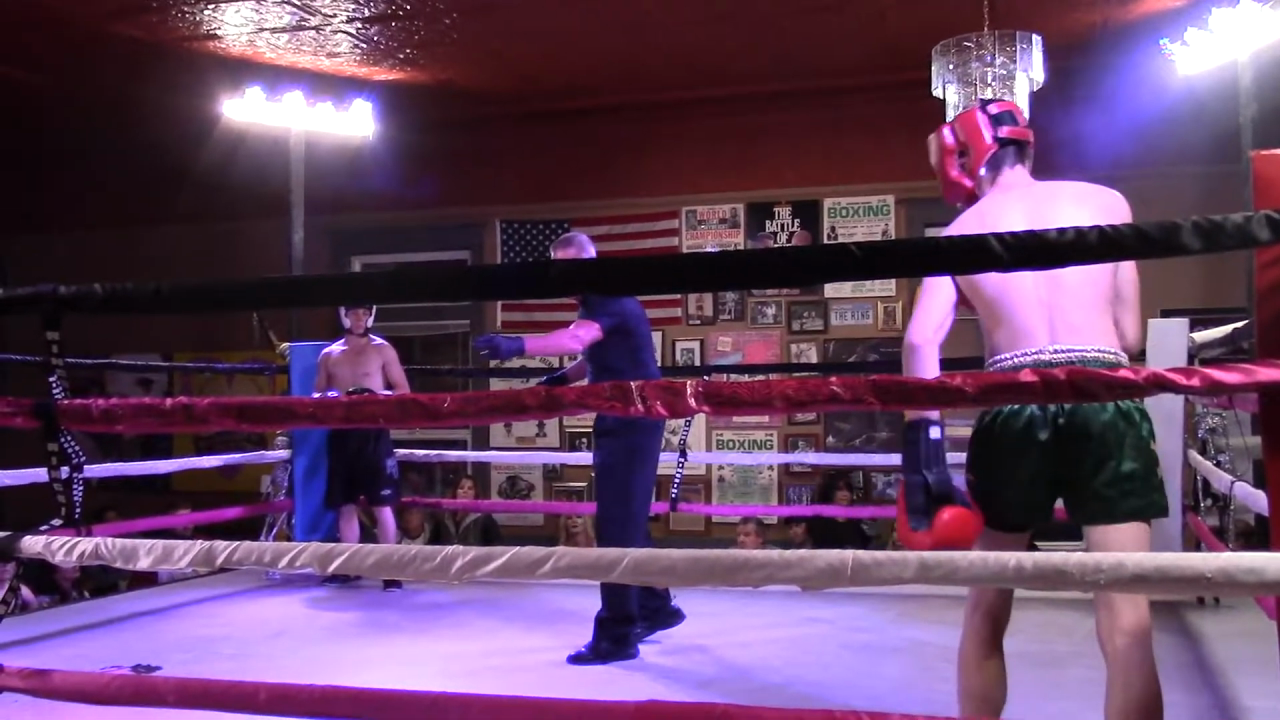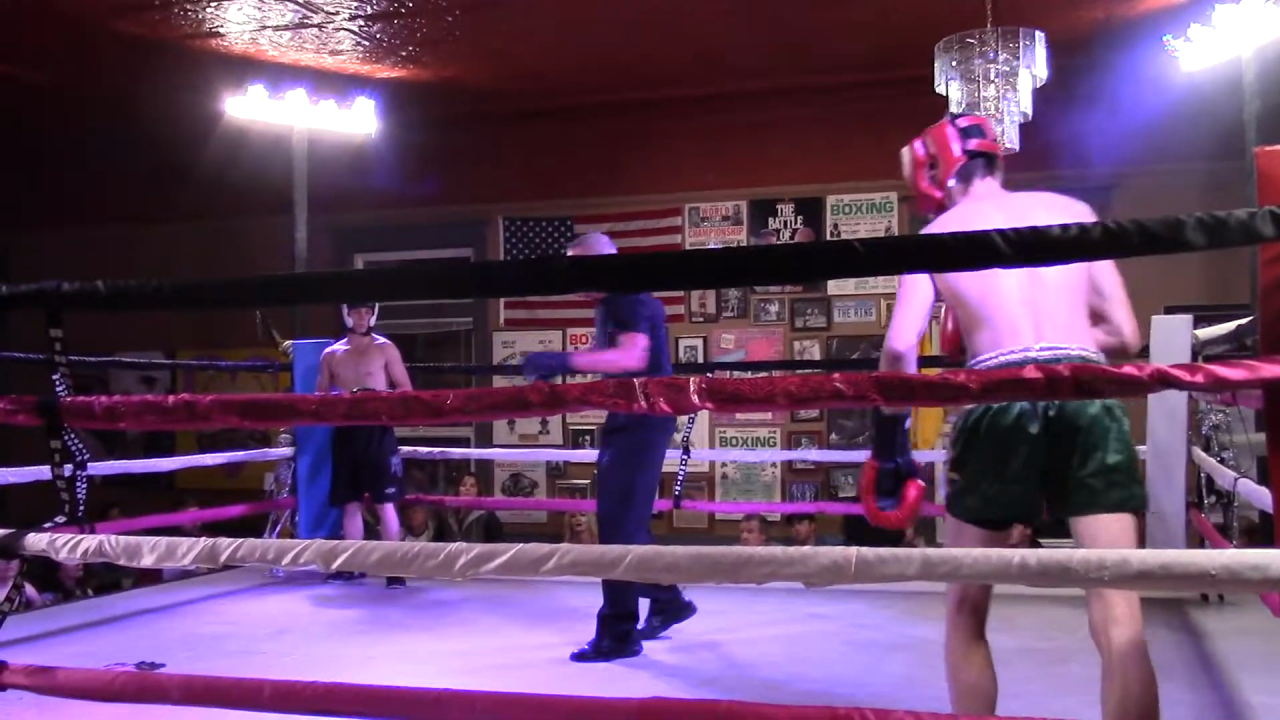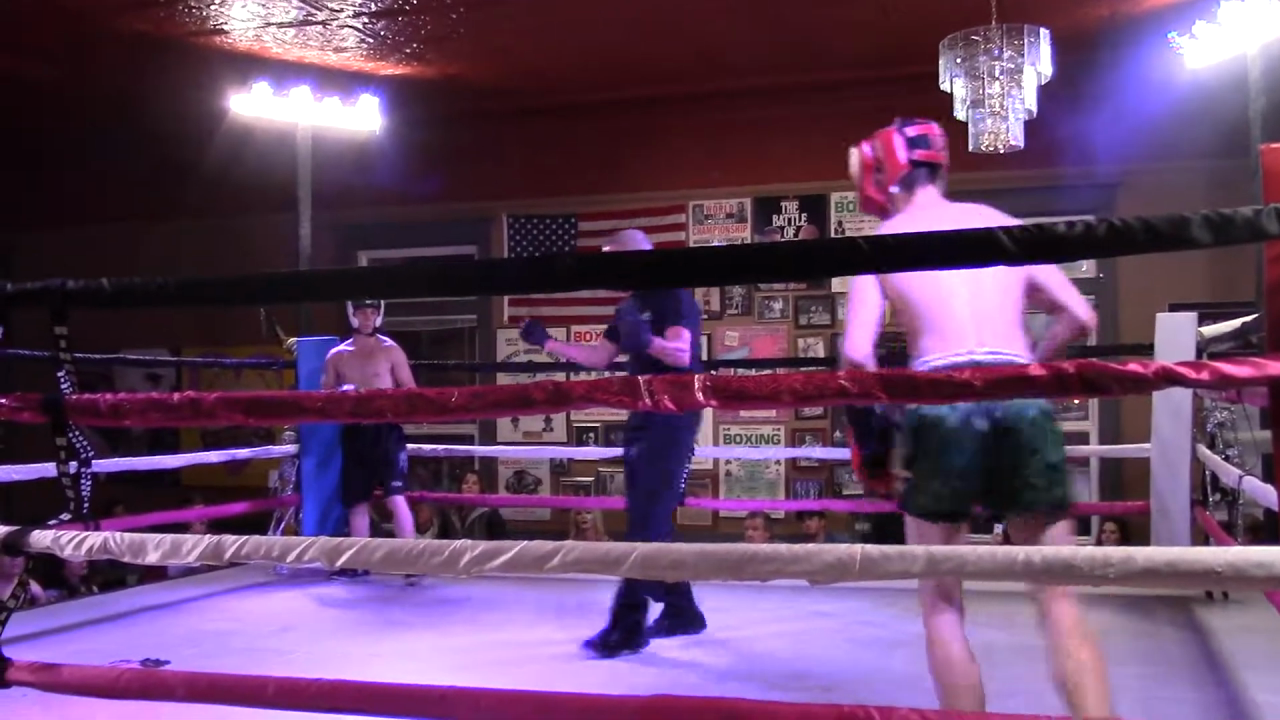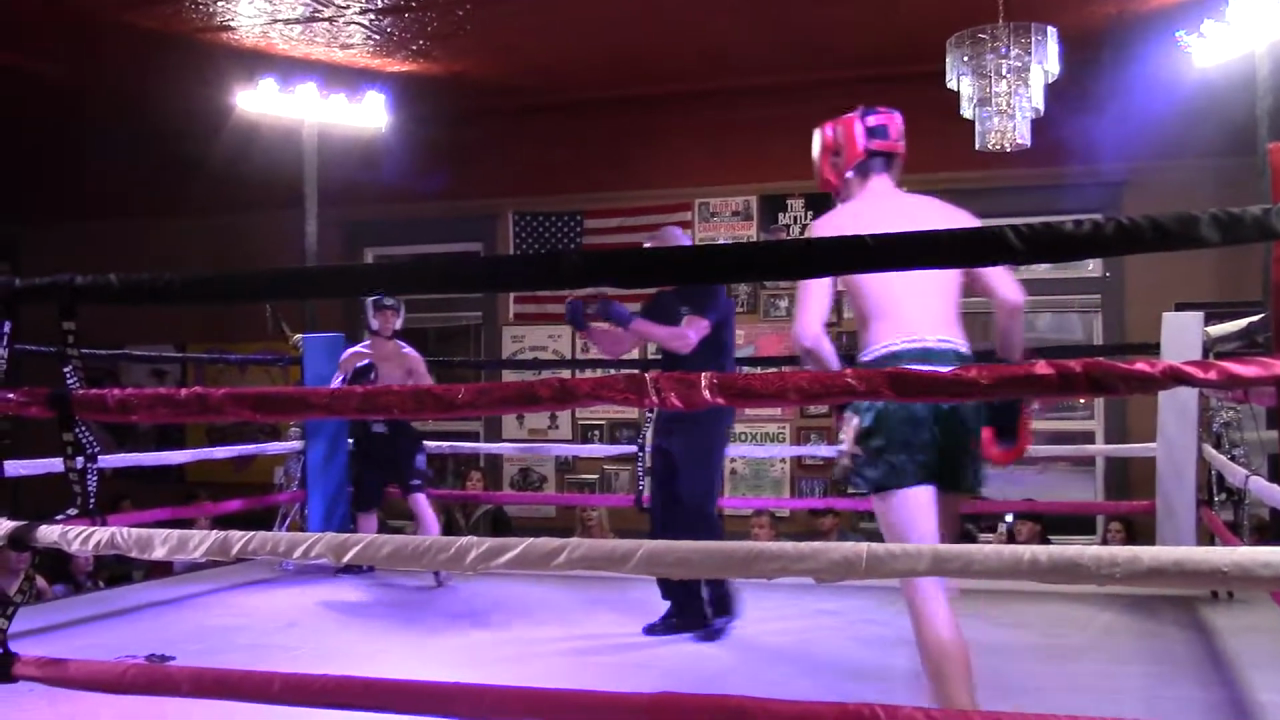
dt=0.2s
person 1, frame 1
left shoulder: (958, 234)
right shoulder: (1105, 203)
left elbow: (921, 341)
right elbow: (1128, 337)
left wrist: (922, 453)
left hip: (1014, 410)
right hip: (1103, 402)
left knee: (986, 616)
right knee: (1127, 630)
person 1, frame 2
left shoulder: (935, 237)
right shoulder: (1073, 212)
left elbow: (899, 346)
right elbow: (1123, 335)
left wrist: (890, 439)
left hip: (999, 408)
right hip: (1087, 401)
left knee: (966, 612)
right knee: (1120, 624)
person 1, frame 3
left shoulder: (881, 241)
right shoulder: (1005, 225)
left elbow: (856, 352)
right elbow: (1080, 318)
left wrist: (869, 422)
left hip: (943, 408)
right hip: (1022, 403)
left knee: (941, 610)
right knee: (1061, 605)
person 1, frame 4
left shoulder: (833, 225)
right shoulder: (952, 216)
left elbow: (807, 335)
right elbow: (1010, 299)
left knee: (924, 584)
right knee: (938, 571)
right ankle: (958, 709)
person 2, frame 1
left shoulder: (611, 300)
right shoulder: (595, 304)
left elbow: (575, 340)
left wrist: (517, 346)
right wrist: (564, 378)
left hip: (635, 420)
right hip: (617, 419)
left knee: (618, 523)
right knee: (625, 519)
left ankle: (616, 635)
right ankle: (656, 606)
person 2, frame 2
left shoulder: (633, 301)
right shoulder: (608, 305)
left elbow: (631, 359)
left wrist: (564, 360)
right wrist: (563, 366)
left hip: (645, 420)
right hip: (624, 418)
left knee: (619, 522)
right knee: (624, 519)
left ankle: (618, 632)
right ankle: (668, 601)
person 2, frame 3
left shoulder: (674, 297)
right shoulder: (631, 305)
left elbow: (681, 355)
right elbow: (600, 357)
left wrist: (645, 339)
right wrist: (547, 342)
left hip: (672, 419)
right hip: (645, 417)
left knee: (647, 517)
right knee: (649, 517)
left ankle: (628, 626)
right ankle: (680, 609)
person 2, frame 4
left shoulder: (710, 293)
right shoulder: (661, 302)
left elbow: (685, 340)
right elbow: (619, 346)
left wrist: (628, 320)
right wrist: (586, 327)
left hip: (705, 413)
right hip: (670, 414)
left knee: (696, 507)
right knee: (665, 511)
left ankle: (720, 603)
right ankle: (685, 608)
person 3, frame 1
left shoulder: (383, 350)
right shoulder: (328, 355)
left elbow: (404, 391)
right elbow: (317, 394)
left wrist: (376, 396)
right wrist: (326, 399)
left hip: (373, 433)
right hip: (341, 434)
left knee: (382, 505)
right knee: (345, 505)
person 3, frame 2
left shoulder: (385, 349)
right shoulder: (330, 355)
left elbow: (406, 390)
right elbow: (319, 393)
left wrist: (378, 396)
left hip: (377, 432)
right hip: (345, 433)
left knee: (385, 503)
right knee: (350, 503)
person 3, frame 3
left shoulder: (391, 350)
right shoulder: (336, 356)
left elbow: (411, 392)
left hip: (386, 431)
right hip: (354, 433)
left knee: (395, 497)
right knee: (357, 503)
person 3, frame 4
left shoulder: (409, 357)
right shoulder: (352, 357)
right wrist: (350, 380)
left hip: (400, 435)
right hip: (368, 438)
left knee: (417, 498)
right knee: (365, 505)
